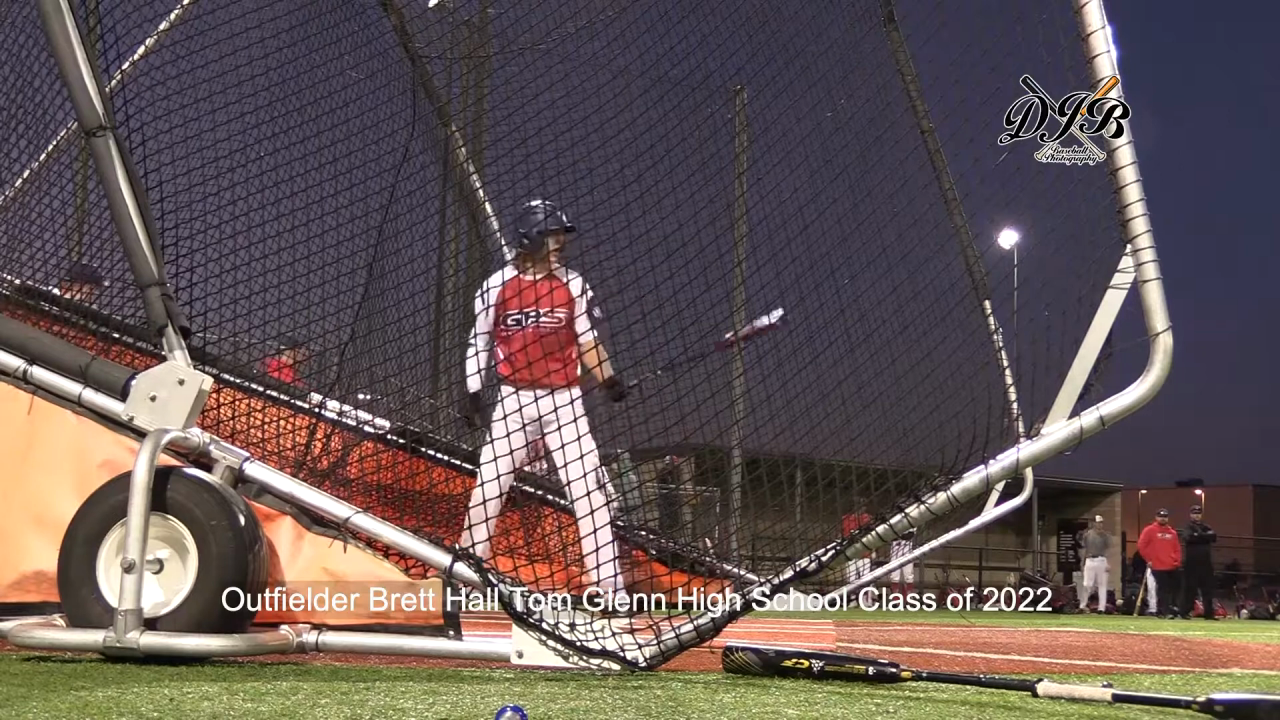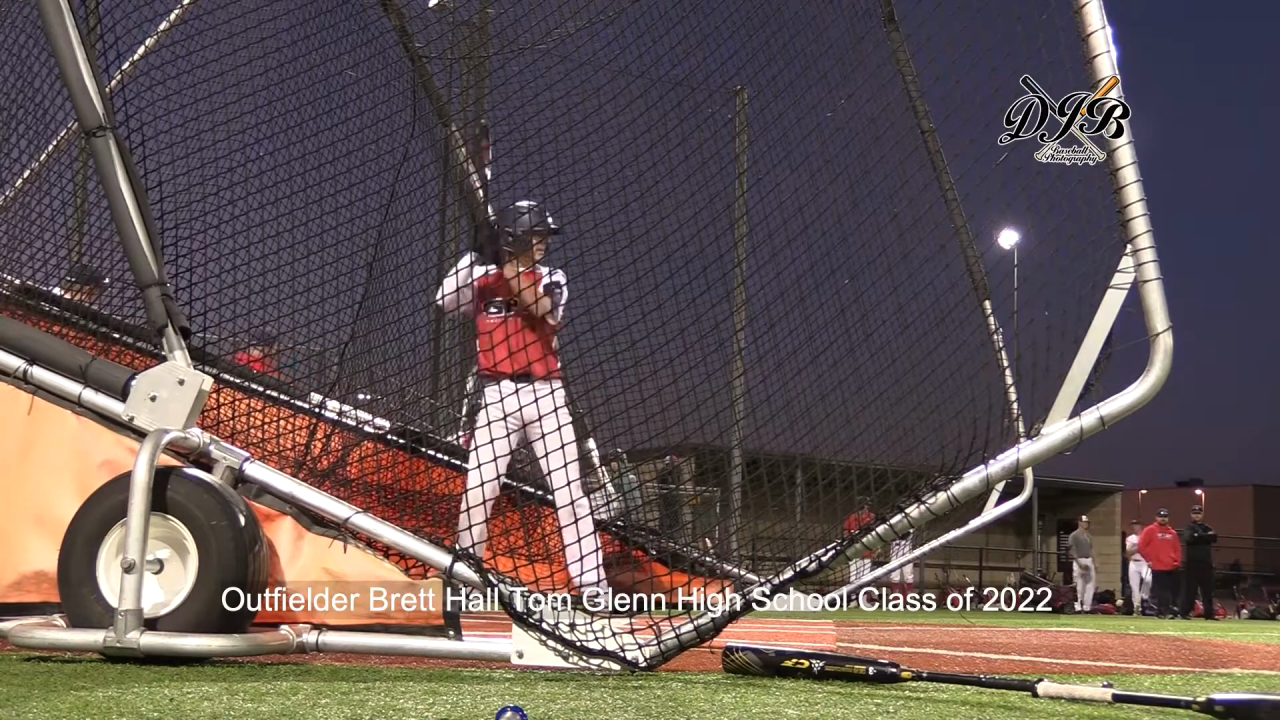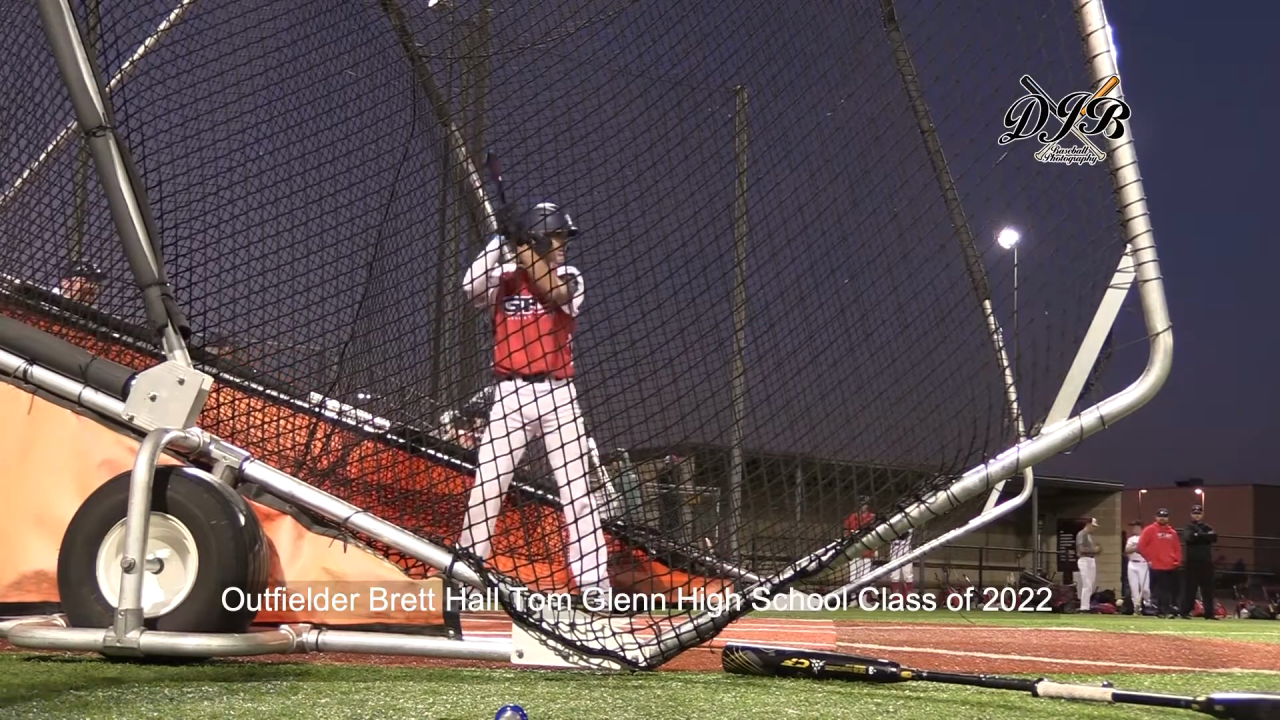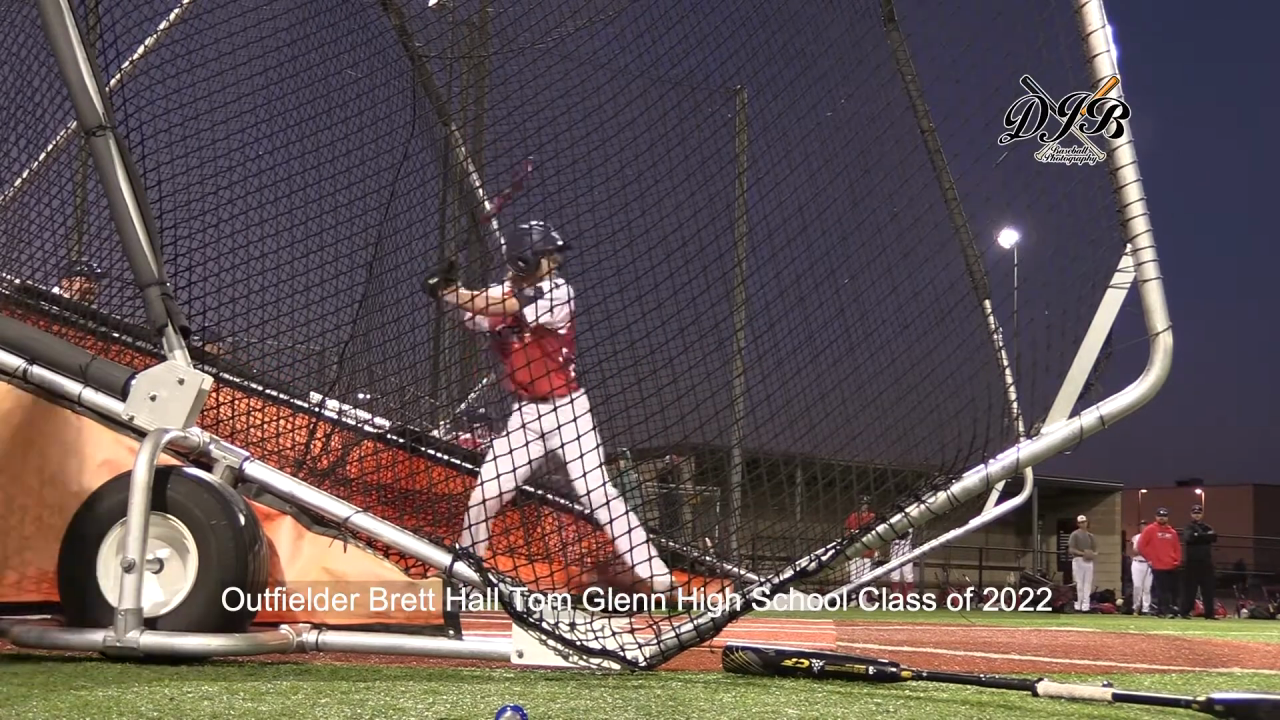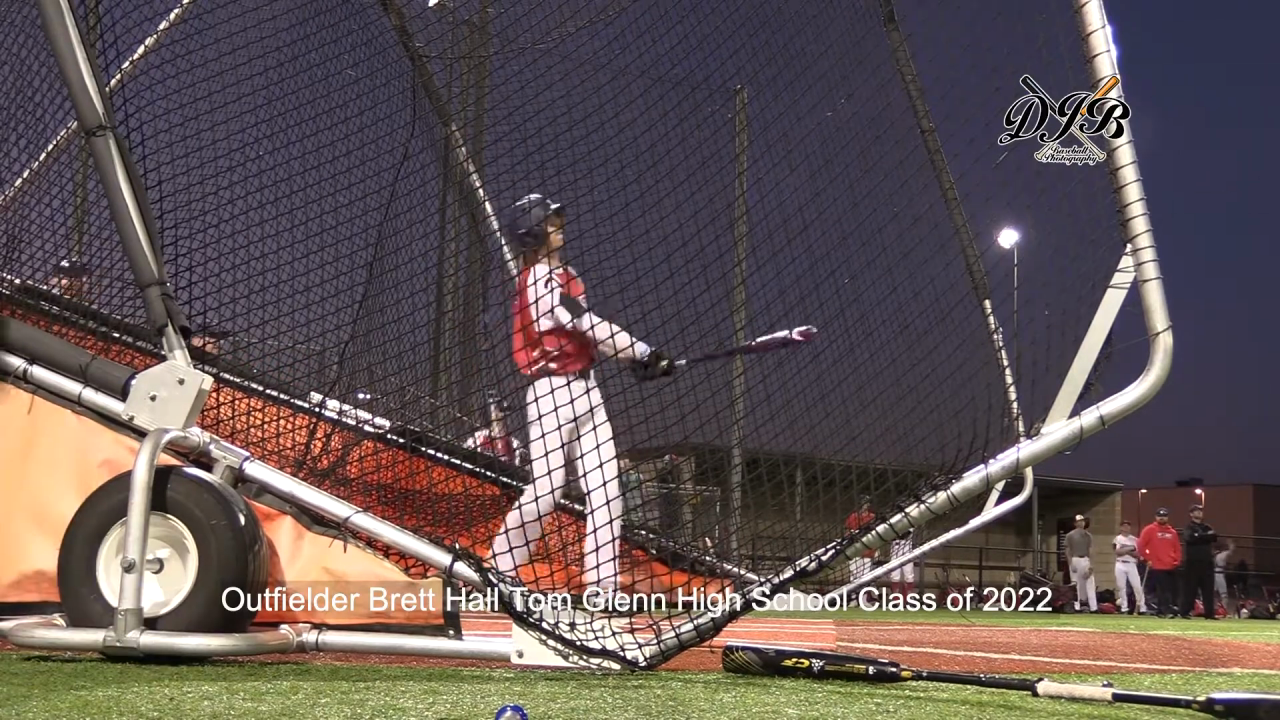
dt=1s
person 1, frame 1
left shoulder: (573, 285)
right shoulder: (497, 287)
left elbow: (587, 341)
right elbow: (479, 343)
left wrist: (608, 379)
right wrist: (474, 393)
left hip: (565, 401)
right hip: (514, 400)
left knee: (588, 490)
right knee: (489, 489)
left ankle: (610, 584)
person 1, frame 2
left shoulder: (552, 278)
right shoulder: (482, 278)
left elbow: (538, 306)
right elbow: (445, 300)
left wrist: (504, 265)
right wrist: (474, 256)
left hip: (546, 394)
right hip: (499, 395)
left knee: (569, 489)
right knee: (479, 488)
left ankle: (591, 581)
person 1, frame 3
left shoulder: (570, 278)
right shoulder: (502, 277)
left elbow: (553, 291)
right elbow: (473, 286)
left wrist: (521, 247)
right wrist: (501, 239)
left hip: (557, 395)
right hip: (511, 395)
left knee: (576, 489)
right knee: (487, 486)
left ankle: (594, 580)
person 1, frame 4
left shoulder: (560, 291)
right shoulder: (497, 296)
left elbow: (505, 304)
right elbow: (472, 319)
left wrist: (451, 292)
right wrist: (449, 291)
left hip: (570, 410)
right hip: (527, 414)
left knee: (596, 491)
right knee: (487, 492)
left ankle: (655, 579)
person 1, frame 5
left shoulder: (568, 274)
right shoulder: (538, 279)
left elbow: (593, 327)
right elbow: (586, 325)
left wrist: (639, 356)
right wrist: (643, 351)
left hip: (587, 389)
right hip: (549, 393)
left knee: (605, 488)
right knee: (545, 491)
left ankle: (603, 585)
right ankle: (498, 575)
